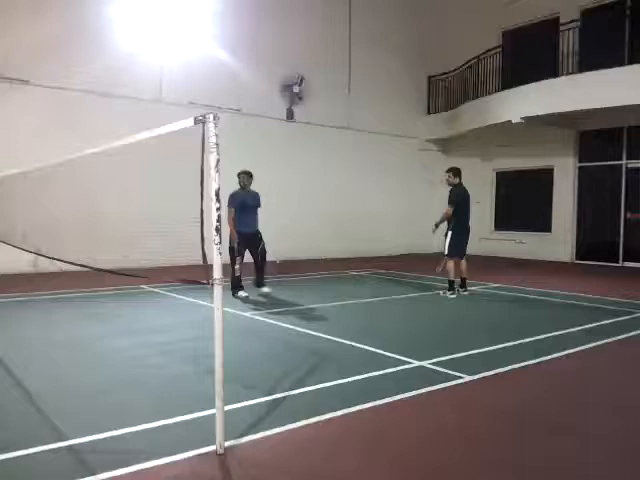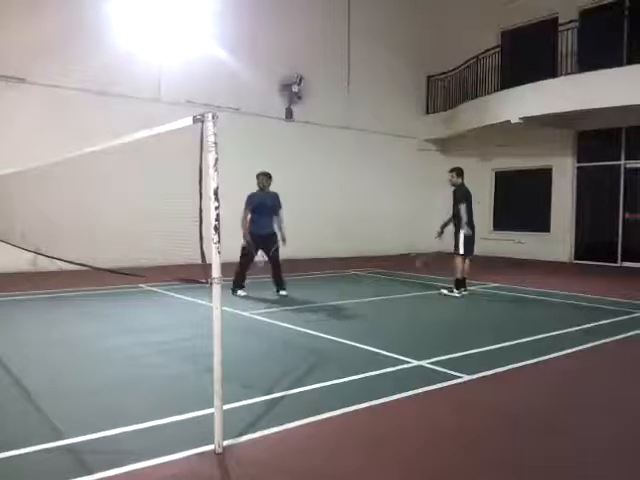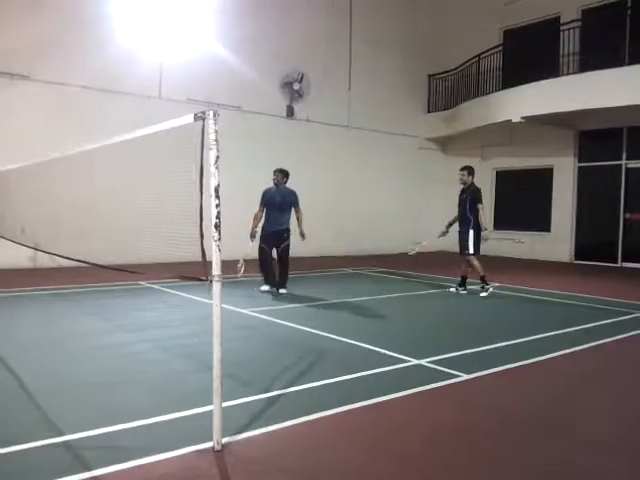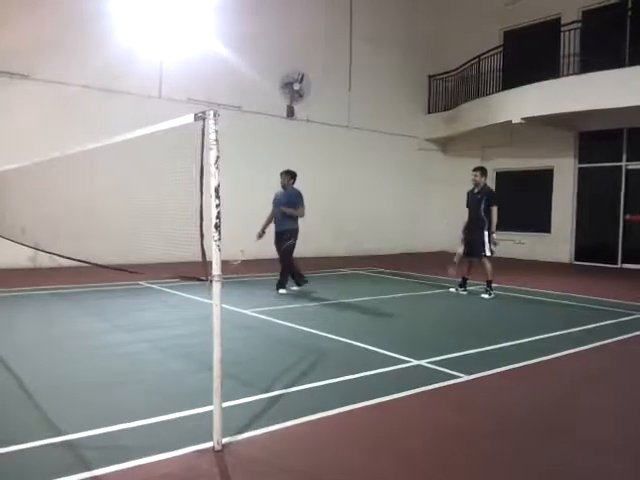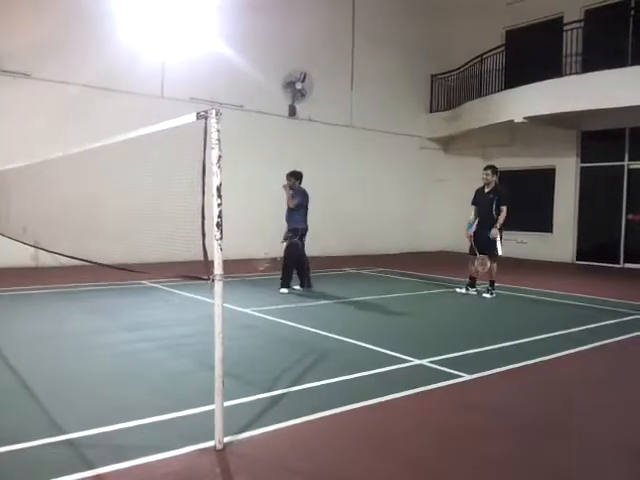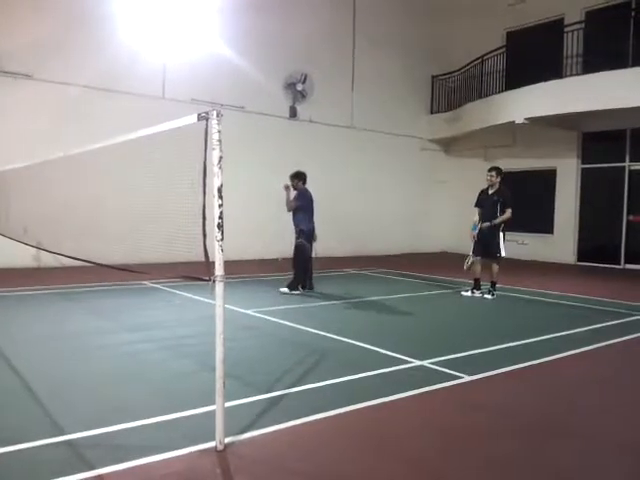
dt=0.3s
person 1, frame 1
left shoulder: (455, 191)
right shoulder: (463, 191)
left elbow: (449, 212)
left wrist: (437, 223)
left hip: (455, 229)
right hip: (464, 228)
left knee: (450, 258)
right knee: (461, 257)
left ankle: (451, 289)
right ankle: (463, 286)
person 1, frame 2
left shoulder: (461, 191)
right shoulder: (461, 191)
left elbow: (463, 209)
right elbow: (455, 213)
left wrist: (464, 225)
right wrist: (443, 226)
left hip: (463, 229)
right hip: (463, 228)
left knee: (459, 256)
right knee: (465, 257)
left ankle: (457, 288)
right ankle: (462, 286)
person 1, frame 3
left shoulder: (475, 190)
right shoulder: (463, 191)
left elbow: (480, 210)
left wrist: (483, 228)
right wrist: (448, 226)
left hip: (471, 229)
right hip: (464, 229)
left knee: (470, 256)
right knee: (465, 257)
left ankle: (485, 284)
right ankle: (462, 285)
person 1, frame 4
left shoulder: (489, 192)
right shoulder: (470, 193)
left elbow: (494, 213)
left wrist: (493, 232)
right wrist: (464, 231)
left hip: (483, 231)
right hip: (471, 231)
left knee: (485, 258)
right knee: (468, 258)
left ankle: (489, 288)
right ankle: (463, 286)
person 1, frame 5
left shoulder: (499, 192)
right shoulder: (479, 191)
left elbow: (503, 212)
left wrist: (497, 228)
right wrist: (470, 227)
left hip: (491, 231)
right hip: (479, 230)
left knee: (492, 258)
right knee: (473, 256)
left ankle: (491, 288)
right ankle: (471, 286)
person 1, frame 6
left shoulder: (504, 193)
right shoulder: (482, 193)
left elbow: (508, 214)
left wrist: (492, 223)
right wrist: (474, 229)
left hip: (495, 232)
right hip: (482, 232)
left knee: (494, 260)
right knee: (476, 259)
left ankle: (492, 289)
right ankle: (476, 288)
person 2, frame 1
left shoulder: (256, 196)
right shoulder: (234, 196)
right elbow: (230, 216)
right wrist: (233, 233)
left hip: (254, 233)
right hip: (239, 234)
left knee: (261, 259)
right knee: (237, 262)
left ankle: (260, 283)
right ankle: (238, 289)
person 2, frame 2
left shoulder: (274, 197)
right shoulder: (252, 197)
left elbow: (278, 215)
right elbow: (245, 216)
left wrist: (282, 232)
right wrist: (245, 233)
left hip: (270, 235)
right hip: (253, 235)
left knee: (275, 262)
right knee: (245, 262)
left ankle: (280, 287)
right ankle: (237, 288)
person 2, frame 3
left shoulder: (291, 194)
right shoulder: (267, 192)
left elbow: (298, 212)
right elbow: (260, 211)
left wrist: (301, 228)
right wrist: (253, 227)
left hip: (283, 231)
right hip: (267, 230)
left knee: (283, 259)
right knee: (264, 258)
left ankle: (281, 285)
right ankle: (269, 282)
person 2, frame 4
left shoulder: (296, 194)
right shoulder: (278, 195)
left elbow: (301, 213)
right elbow: (272, 214)
left wrist: (285, 210)
right wrist: (263, 228)
left hip: (290, 231)
right hip: (279, 231)
left knee: (286, 259)
right knee: (285, 259)
left ankle: (281, 285)
right ankle: (300, 279)
person 2, frame 5
left shoulder: (301, 192)
right shoulder: (295, 193)
left elbow: (291, 204)
left wrist: (287, 191)
right wrist: (287, 232)
left hip: (297, 229)
right hip: (294, 229)
left knee: (289, 256)
right knee: (299, 257)
left ankle: (285, 285)
right ankle: (305, 283)
person 2, frame 6
left shoulder: (302, 194)
right shoulder: (303, 193)
left elbow: (289, 207)
left wrist: (287, 192)
right wrist: (312, 233)
left hip: (304, 230)
right hip: (305, 230)
left knee: (299, 259)
right knee: (305, 259)
left ankle: (294, 287)
right ankle: (306, 285)
